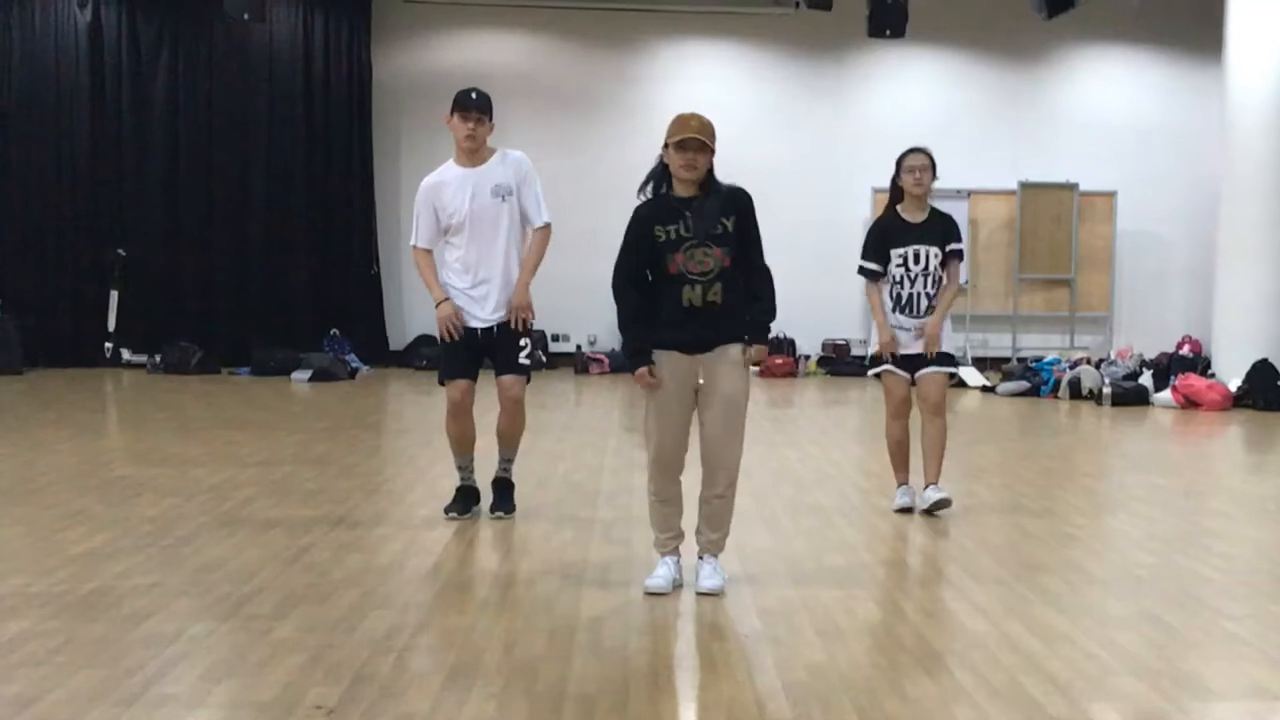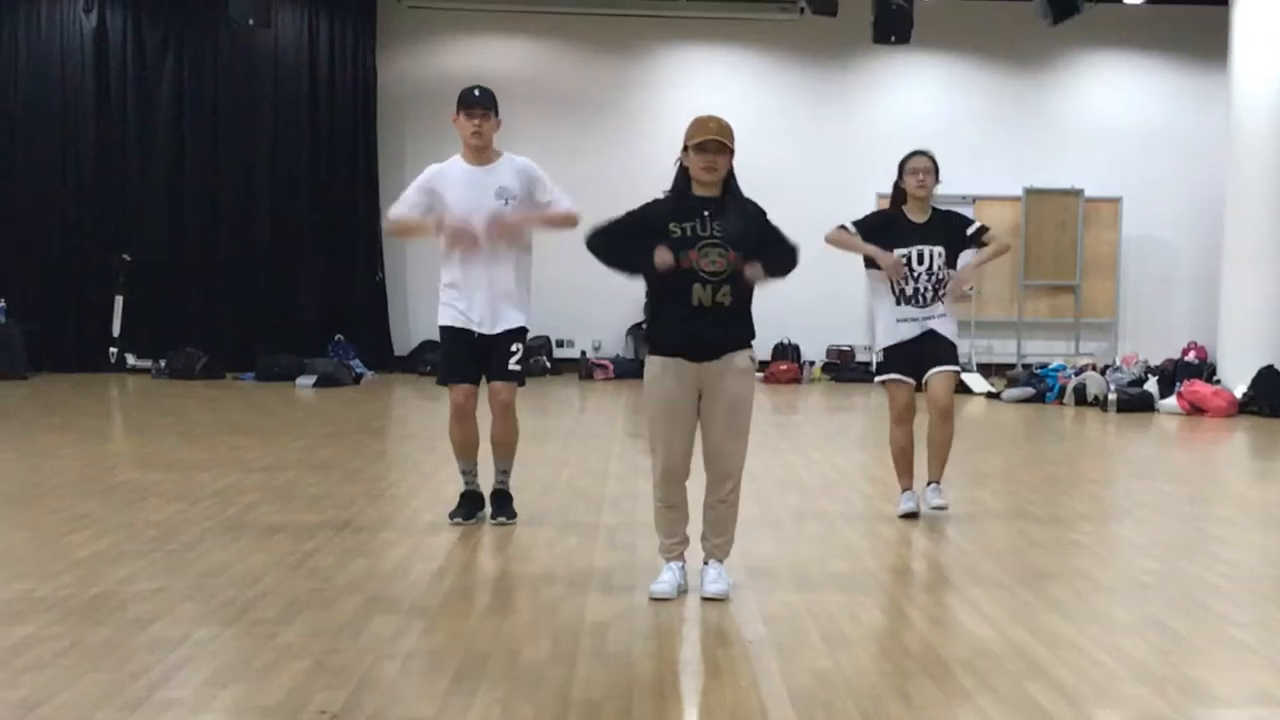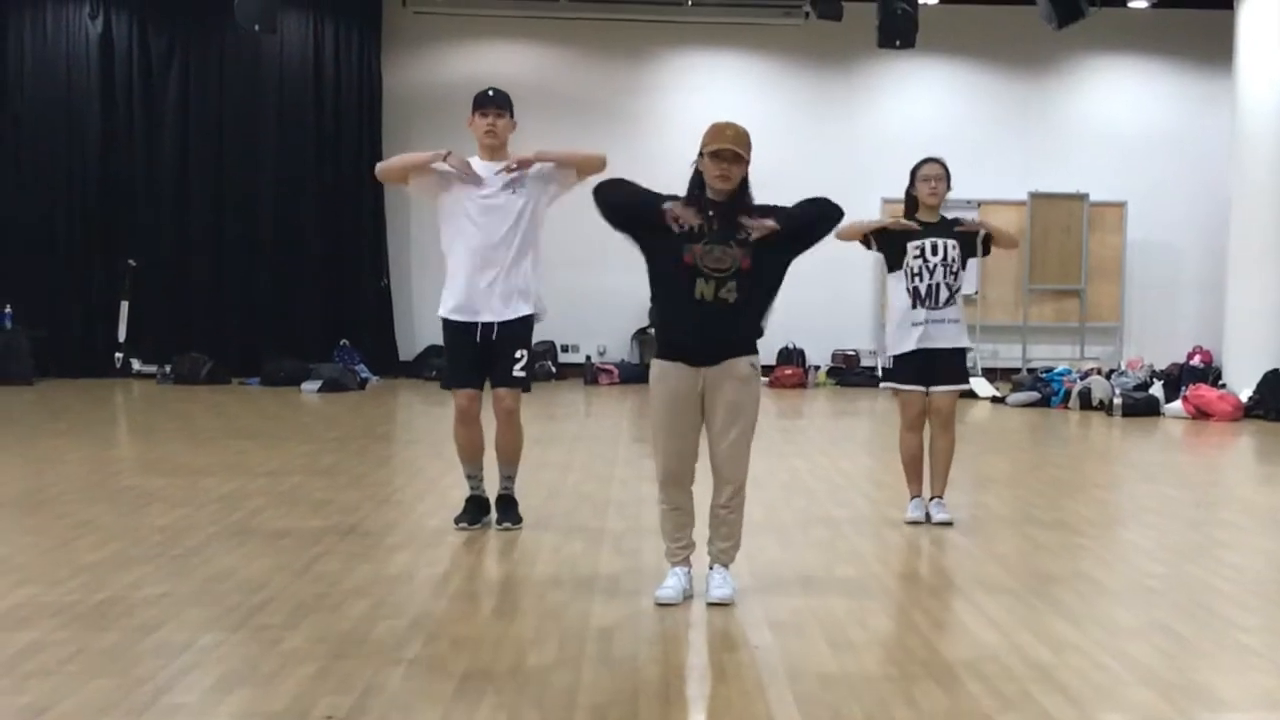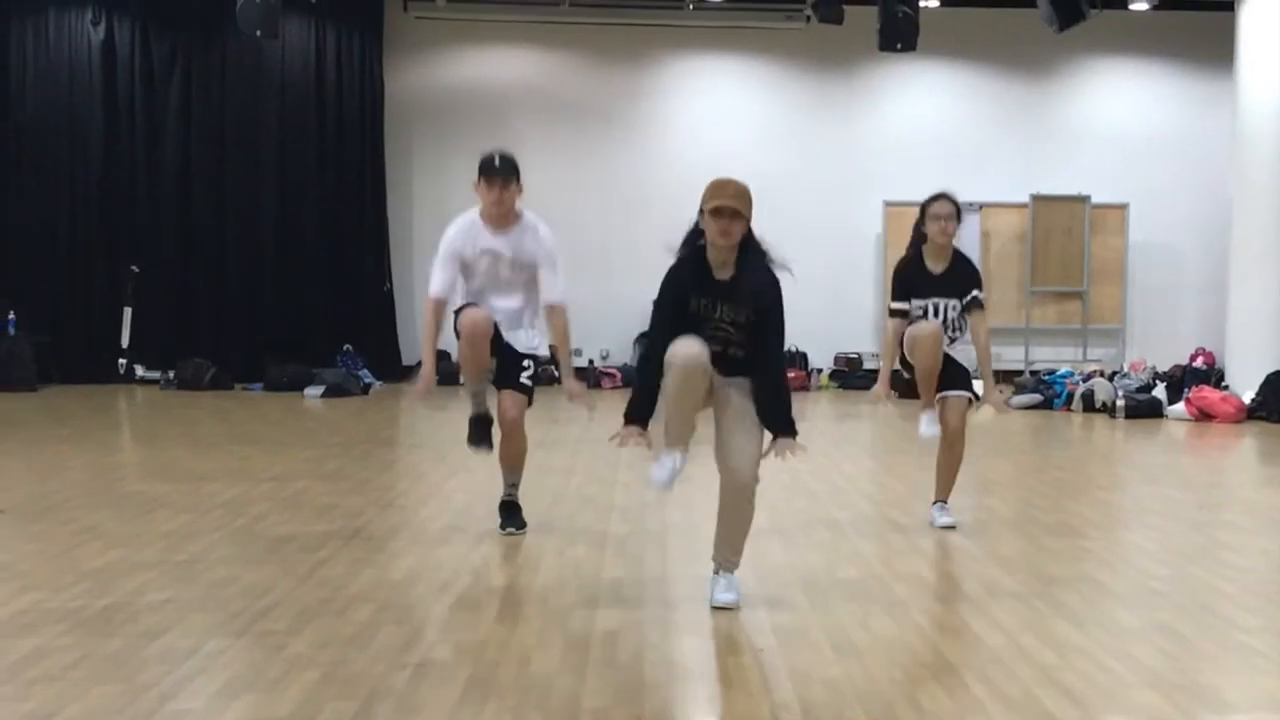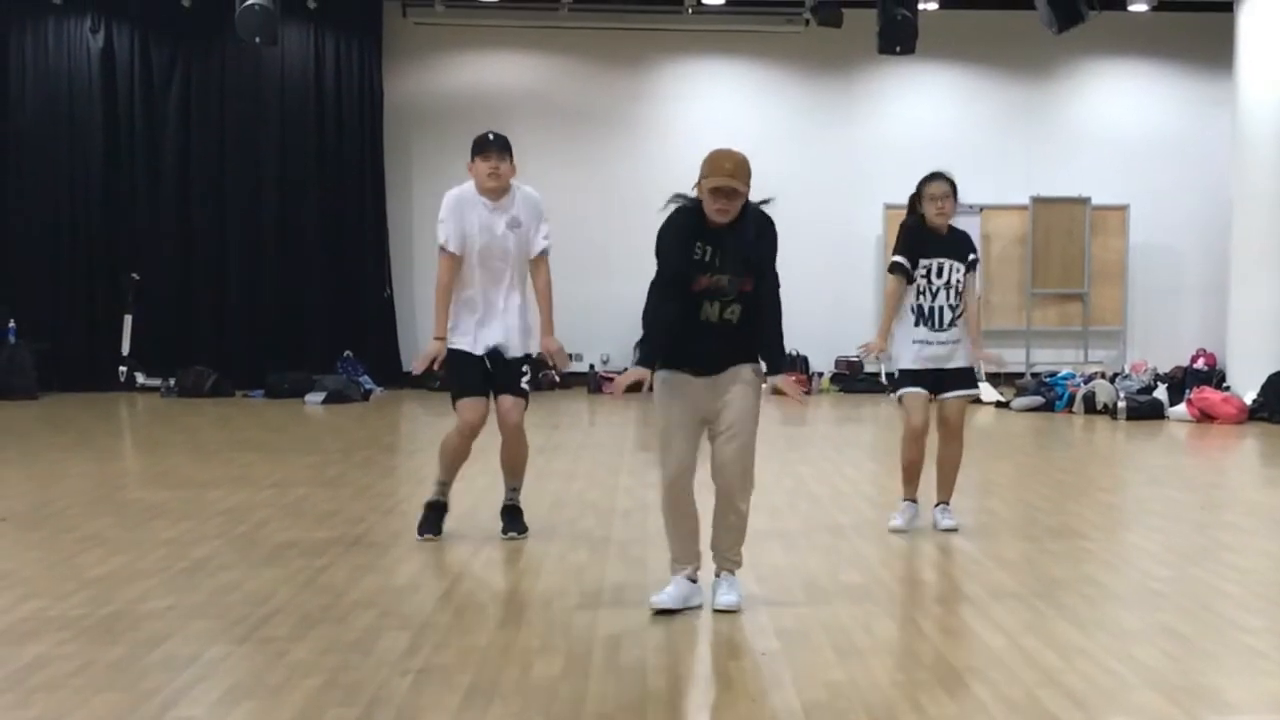
dt=0.3s
person 1, frame 1
left shoulder: (735, 203)
right shoulder: (649, 215)
left elbow: (756, 272)
right elbow: (627, 286)
left wrist: (759, 330)
right wrist: (637, 353)
left hip: (726, 351)
right hip: (667, 354)
left knee: (722, 461)
right knee: (663, 461)
left ankle: (710, 556)
right ankle: (668, 555)
person 1, frame 2
left shoulder: (746, 213)
right shoulder: (662, 210)
left elbow: (782, 251)
right elbow: (602, 240)
left wrist: (768, 267)
right wrist: (648, 259)
left hip: (731, 358)
right hip: (669, 356)
left knee: (726, 468)
right knee: (668, 467)
left ankle: (716, 561)
right ankle: (672, 560)
person 1, frame 3
left shoulder: (758, 218)
right shoulder: (674, 212)
left elbow: (828, 212)
right elbow: (606, 194)
left wrist: (778, 225)
right wrist: (661, 208)
left hip: (735, 363)
right hip: (674, 361)
left knee: (730, 472)
right knee: (673, 471)
left ankle: (721, 566)
right ankle: (679, 565)
person 1, frame 4
left shoulder: (762, 280)
right shoulder: (682, 275)
left elbow: (771, 358)
right elbow: (656, 347)
left wrist: (781, 427)
right wrist: (636, 416)
left hip: (741, 383)
right hip: (690, 373)
left knee: (742, 477)
right knee: (685, 355)
left ankle: (725, 571)
right ankle: (675, 449)
person 1, frame 5
left shoulder: (760, 230)
right shoulder: (679, 227)
left elbow: (767, 300)
right elbow: (662, 296)
left wrist: (777, 367)
right wrist: (647, 361)
left hip: (738, 373)
right hip: (679, 372)
left knee: (734, 475)
right knee: (676, 478)
left ankle: (726, 572)
right ankle: (685, 576)
person 2, frame 1
left shoulder: (516, 166)
right shoulder: (433, 185)
left elbow: (541, 229)
right elbow: (422, 249)
left wrist: (522, 285)
right wrist: (440, 298)
left hip: (509, 308)
right hip: (459, 312)
left knee: (512, 395)
right knee: (457, 399)
left ankle: (504, 479)
right ankle: (466, 486)
person 2, frame 2
left shoulder: (523, 174)
right shoulder: (437, 177)
left elbow: (570, 215)
right elbow: (394, 222)
left wrist: (528, 220)
right wrist: (437, 225)
left hip: (508, 312)
right hip: (458, 311)
left knee: (503, 400)
right knee: (461, 402)
left ankle: (502, 489)
right ankle: (471, 490)
person 2, frame 3
left shoulder: (539, 172)
right shoulder: (448, 172)
left elbow: (597, 163)
right elbow: (383, 172)
left wrist: (541, 157)
right wrist: (442, 158)
left hip: (514, 308)
right hip: (461, 308)
left knee: (507, 405)
right knee: (465, 405)
left ankle: (507, 496)
right ankle: (475, 496)
person 2, frame 4
left shoulder: (539, 237)
right shoulder: (459, 234)
left elbow: (554, 306)
right elbow: (436, 298)
left wrist: (566, 371)
right wrist: (428, 361)
left hip: (521, 336)
right hip: (478, 322)
left knee: (513, 414)
right knee: (475, 321)
left ankle: (510, 501)
right ankle: (479, 410)
person 2, frame 5
left shoulder: (529, 203)
right shoulder: (456, 201)
left elbow: (539, 266)
right elbow: (447, 265)
left wrist: (548, 333)
right wrist: (439, 336)
left hip: (514, 335)
right hip: (465, 334)
left knee: (512, 419)
right knee: (471, 422)
left ankle: (512, 505)
right ankle: (438, 501)
person 3, frame 1
left shoulder: (945, 225)
right shoulder: (883, 226)
left elbow: (952, 281)
right elbow: (873, 284)
left wrist: (936, 321)
right wrist: (882, 328)
left hip: (932, 332)
right hip: (894, 332)
left knee: (933, 405)
right knee: (897, 406)
left ankle: (931, 485)
right ankle: (903, 486)
person 3, frame 2
left shoulder: (949, 221)
right shoulder: (886, 218)
left elbow: (1001, 243)
right elbow: (834, 236)
left wrist: (972, 265)
right wrist: (875, 254)
left hip: (937, 329)
right hip: (895, 331)
left knee: (942, 407)
right knee: (901, 411)
left ankle: (935, 484)
right ankle: (906, 490)
person 3, frame 3
left shoulder: (960, 230)
right shoulder: (897, 230)
left elbow: (1012, 242)
right elbow: (842, 234)
left wrist: (986, 227)
right wrist: (884, 223)
left hip: (948, 337)
right hip: (907, 337)
left knee: (943, 417)
right knee: (912, 420)
left ankle: (937, 498)
right ankle: (915, 497)
person 3, frame 4
left shoulder: (966, 269)
right shoulder: (908, 267)
left elbow: (978, 326)
right elbow: (895, 323)
left wrist: (989, 383)
right wrist: (884, 378)
left hip: (953, 356)
right hip: (917, 348)
left knee: (955, 430)
right knee: (928, 332)
left ankle: (941, 504)
right ankle: (927, 405)
person 3, frame 5
left shoulder: (964, 242)
right shoulder: (910, 232)
left elbow: (969, 293)
right elbow: (896, 285)
left wrist: (976, 343)
right wrist: (882, 335)
left hip: (954, 351)
right hip: (911, 349)
left knee: (952, 427)
right knee: (916, 426)
left ankle: (942, 505)
right ankle: (908, 501)
